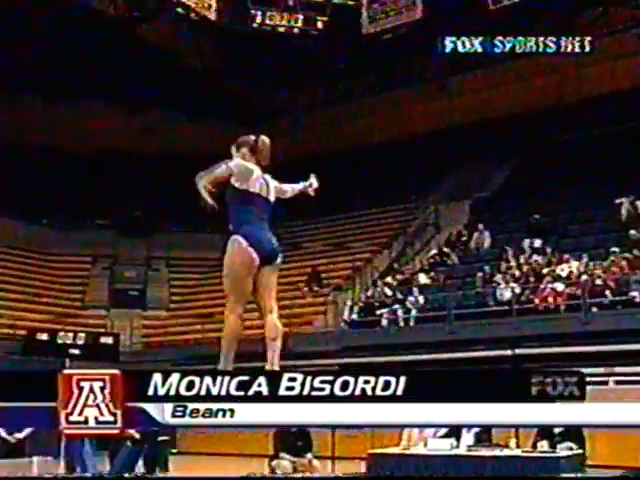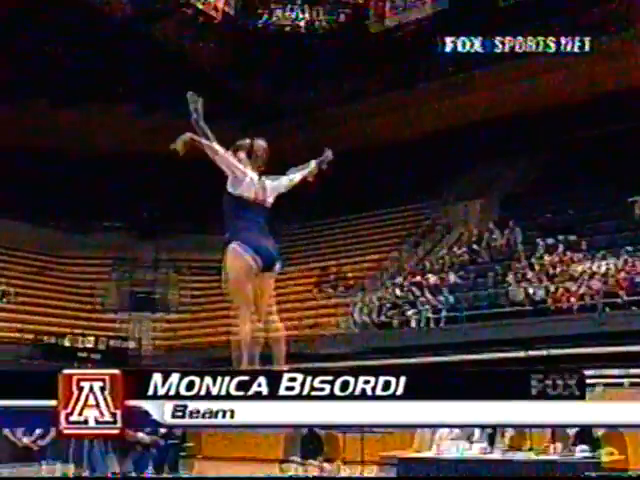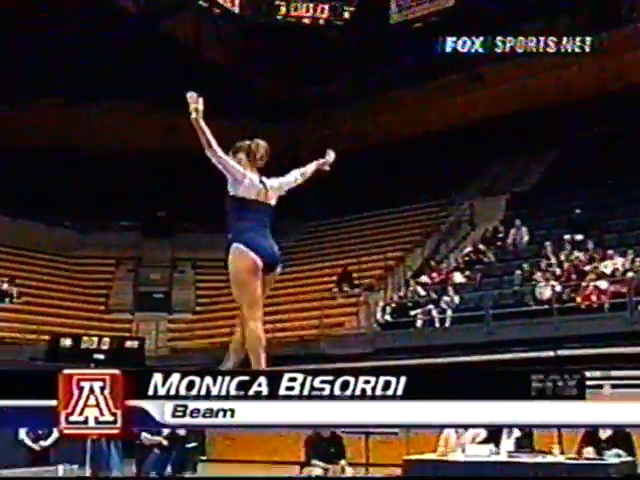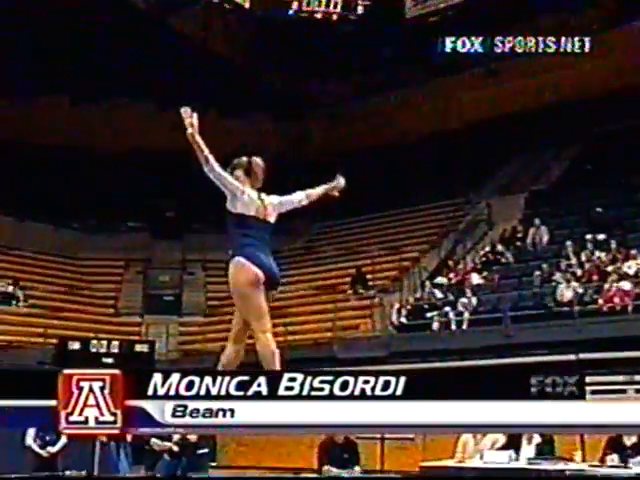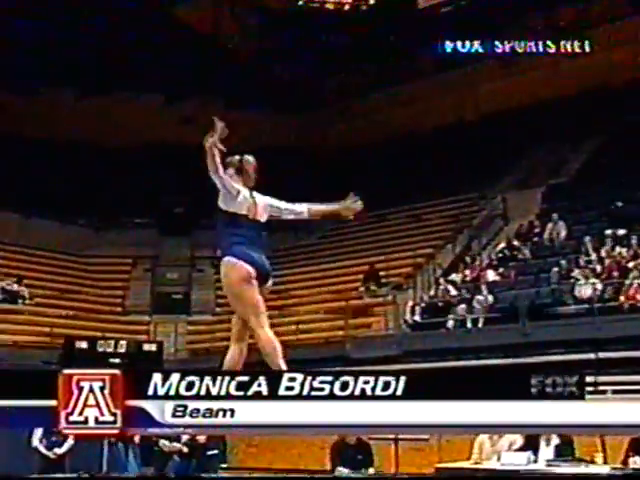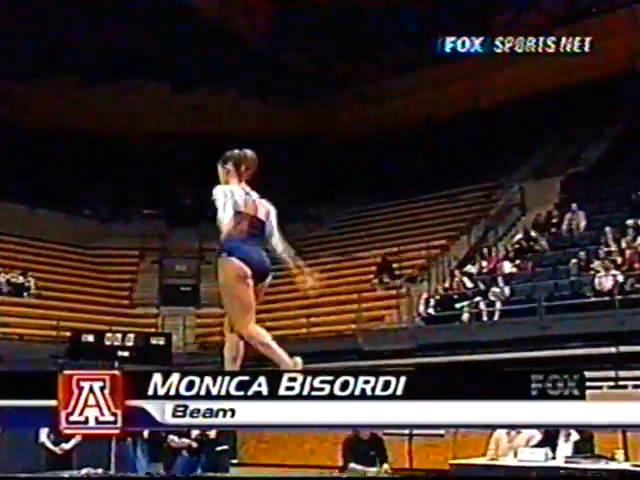
dt=0.2s
person 1, frame 1
left shoulder: (244, 170)
right shoulder: (269, 182)
left elbow: (228, 167)
right elbow: (291, 189)
left wrist: (203, 181)
right wrist: (308, 185)
left hip: (245, 242)
right hip: (269, 245)
left knee: (234, 309)
right knee: (270, 310)
left ankle: (225, 369)
right ankle: (273, 365)
person 1, frame 2
left shoulder: (240, 177)
right shoulder: (268, 185)
left elbow: (219, 152)
right elbow: (292, 177)
left wrist: (192, 138)
right wrist: (313, 166)
left hip: (243, 248)
right hip: (268, 251)
left knee: (244, 315)
right knee: (269, 314)
left ankle: (246, 369)
right ankle: (280, 369)
person 1, frame 3
left shoulder: (241, 178)
right shoulder: (271, 185)
left elbow: (215, 152)
right elbow: (299, 174)
left wrist: (198, 122)
right wrist: (321, 162)
left hip: (246, 250)
right hip: (270, 252)
left knee: (251, 317)
right knee: (247, 316)
left ankle: (260, 373)
right ankle: (231, 366)
person 1, frame 4
left shoulder: (239, 195)
right shoulder: (272, 202)
left elbow: (211, 167)
right elbow: (303, 196)
left wrist: (194, 135)
right wrist: (329, 188)
left hip: (246, 266)
right hip: (269, 268)
left knee: (262, 330)
right knee: (237, 335)
person 1, frame 5
left shoulder: (232, 193)
right shoulder: (264, 202)
left elbow: (216, 172)
right elbow: (302, 210)
left wrist: (212, 147)
right wrist: (339, 208)
left hip: (236, 263)
right hip: (260, 264)
left knee: (259, 326)
right knee: (238, 335)
person 1, frame 6
left shoulder: (225, 191)
right shoulder: (263, 204)
left elbow: (224, 214)
right elbow: (276, 241)
left wrist: (227, 230)
right wrist: (298, 268)
left hip: (235, 260)
right hip: (260, 262)
left knee: (246, 326)
right knee: (232, 326)
left ankle: (288, 365)
